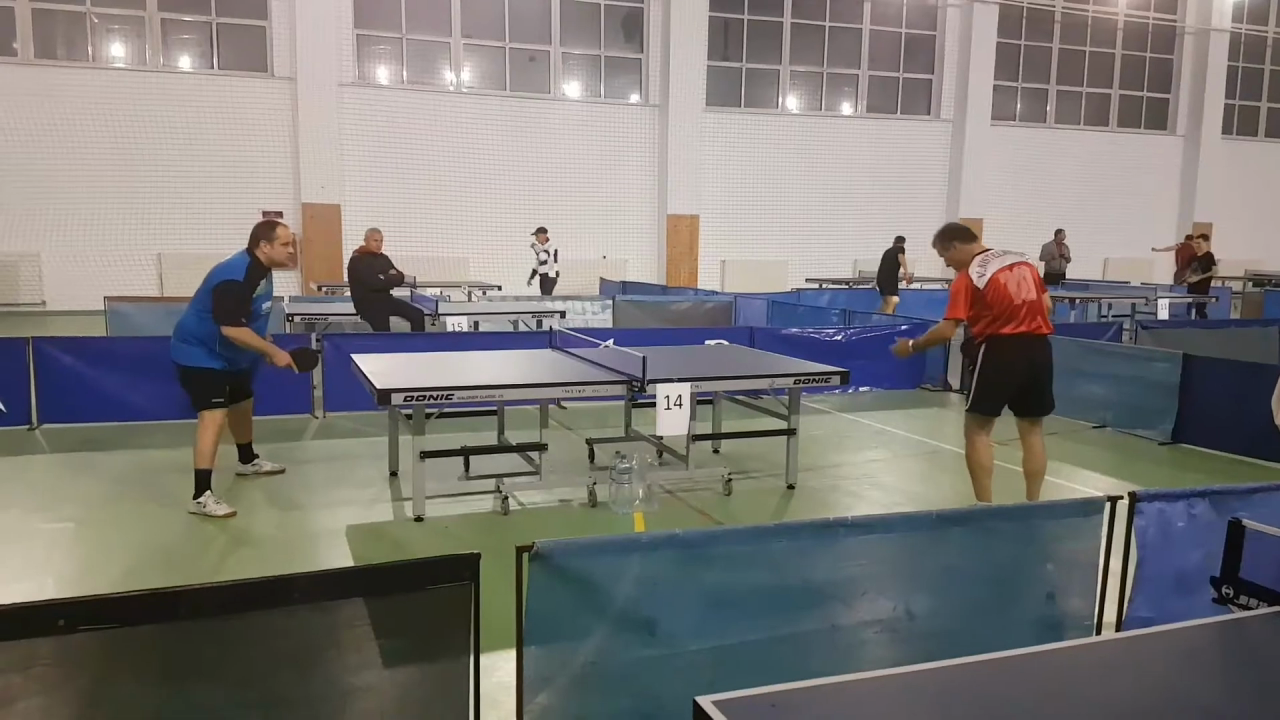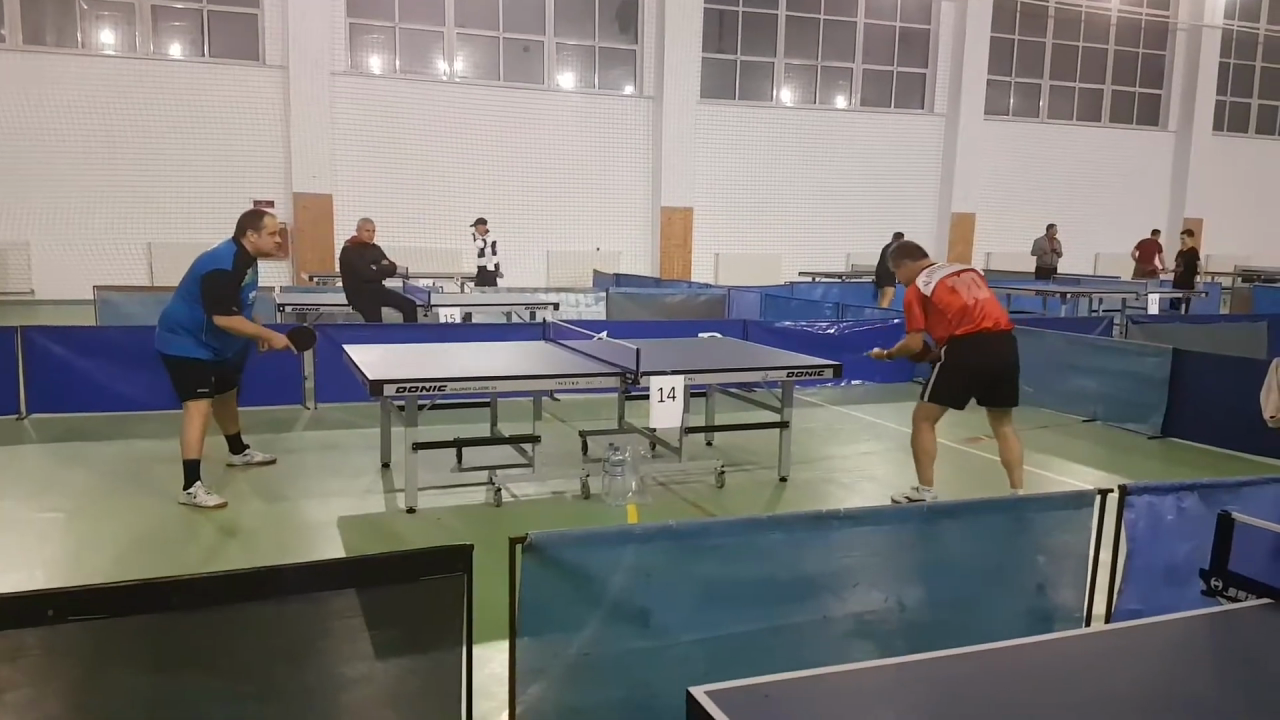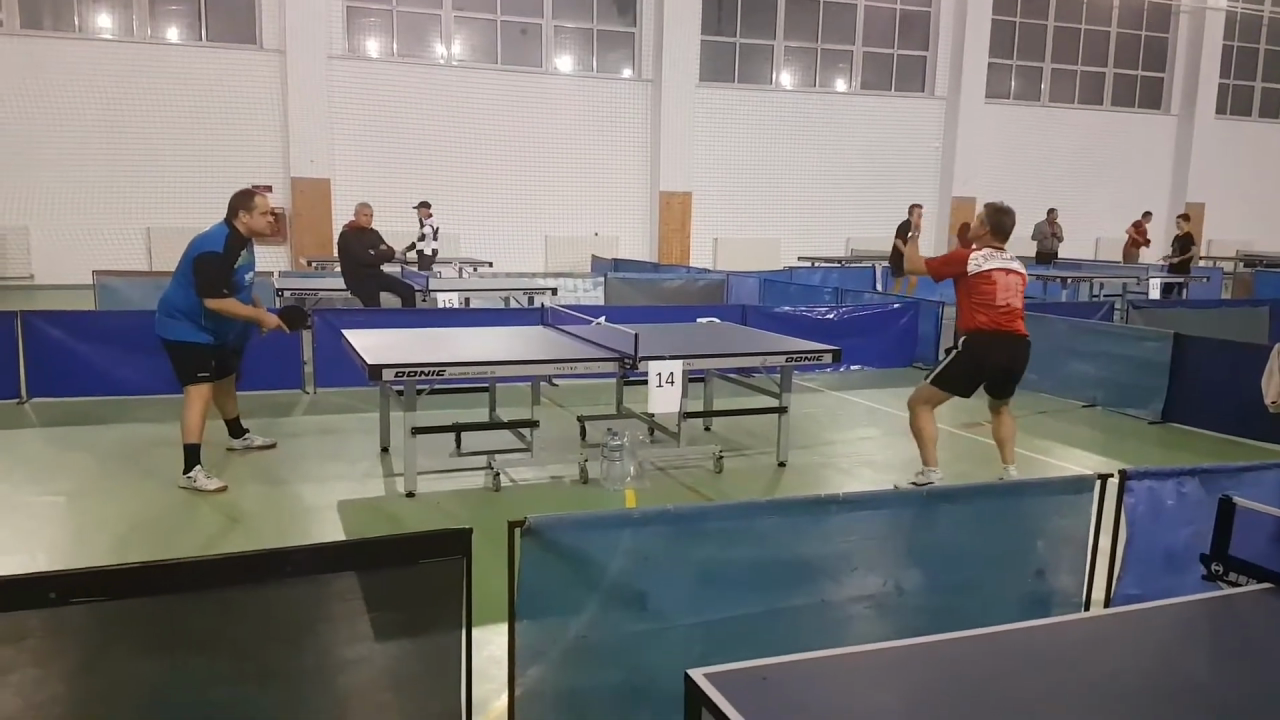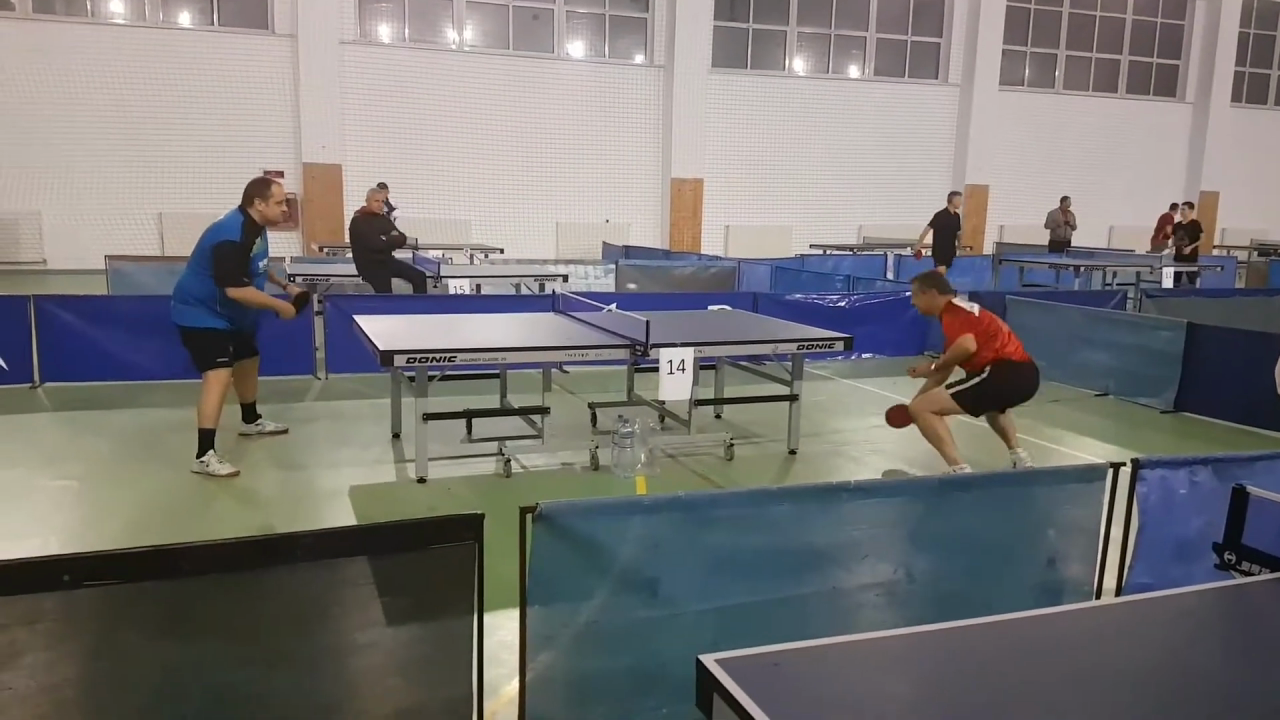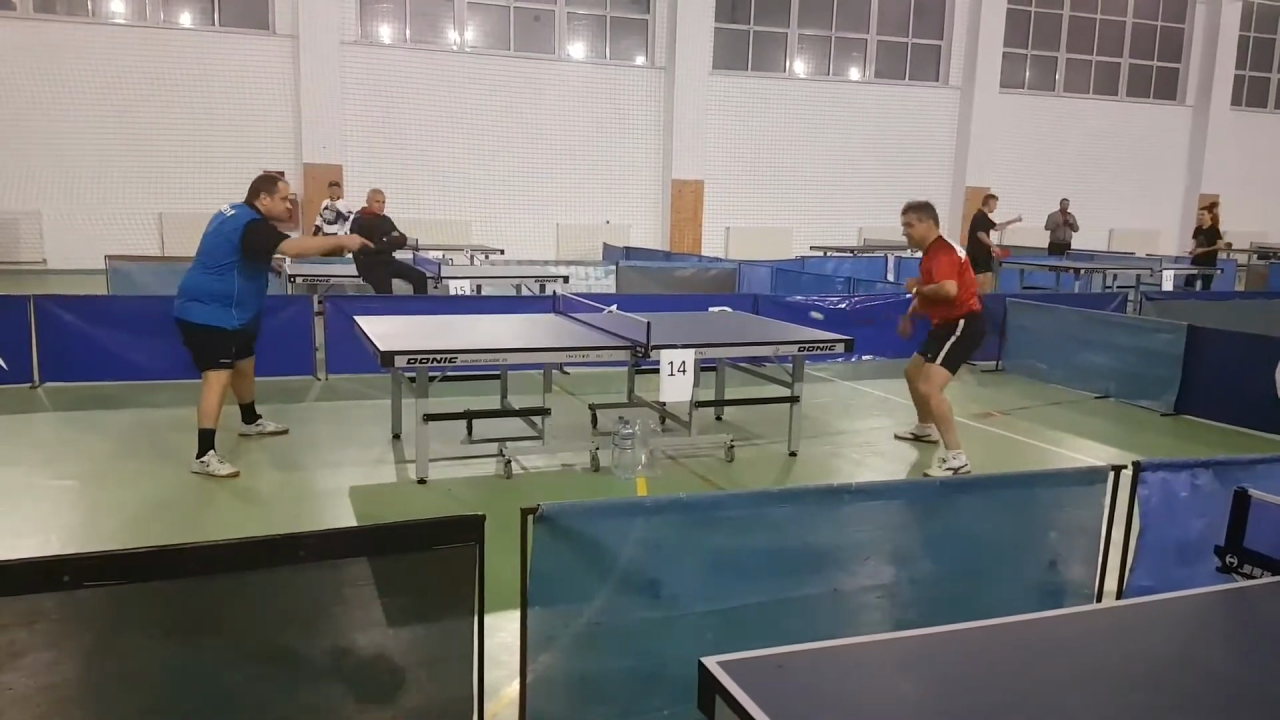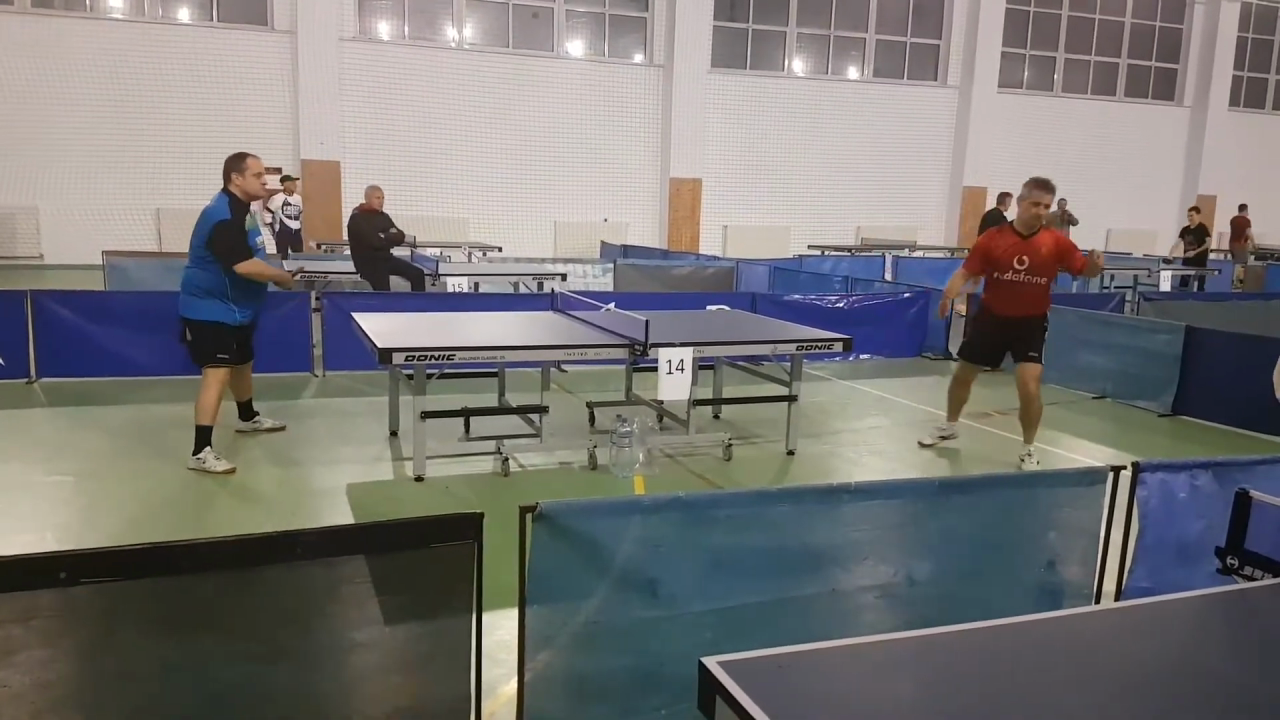
dt=0.7s
person 1, frame 1
left shoulder: (260, 270)
right shoulder: (236, 277)
right elbow: (232, 329)
left wrist: (267, 344)
right wrist: (272, 352)
left hip: (227, 355)
right hip: (199, 353)
left knee: (242, 405)
right knee: (214, 416)
left ankle: (247, 461)
right ankle: (201, 496)
person 1, frame 2
left shoulder: (244, 259)
right shoulder: (223, 265)
right elbow: (225, 318)
left wrist: (258, 332)
right wrist: (269, 335)
left hip: (211, 344)
right hip: (185, 343)
left knee: (226, 395)
right knee: (199, 406)
left ankle: (238, 451)
right ankle: (191, 487)
person 1, frame 3
left shoulder: (242, 241)
right shoulder: (215, 247)
right elbow: (215, 301)
left wrist: (258, 310)
right wrist: (261, 316)
left hip: (215, 329)
right hip: (186, 327)
left knee: (226, 380)
right knee: (199, 391)
left ankle: (238, 435)
right ankle: (191, 471)
person 1, frame 4
left shoulder: (254, 227)
right shoulder: (232, 236)
left elbow: (254, 269)
right elbow: (237, 290)
left wrist: (284, 285)
right wrist: (279, 305)
left hip: (230, 315)
right hip: (202, 315)
left knee: (247, 363)
right knee: (219, 377)
left ankle: (251, 420)
right ankle: (204, 455)
person 1, frame 5
left shoulder: (236, 214)
right shoulder: (251, 224)
right elbow: (292, 247)
left wrist: (265, 265)
right wrist: (340, 241)
left hip: (218, 311)
right hip: (207, 313)
left knee: (244, 364)
right knee: (218, 377)
left ankle: (250, 420)
right ankle: (204, 456)
person 1, frame 6
left shoulder: (238, 208)
right shoulder: (223, 216)
right elbow: (244, 265)
left wrist: (272, 275)
right wrist: (282, 276)
left hip: (234, 308)
right hip: (211, 309)
left knee: (242, 364)
right knee: (218, 373)
left ankle: (248, 417)
right ankle: (201, 451)
person 2, frame 1
left shoulder: (969, 278)
right shoulder: (1022, 259)
left elbow: (948, 330)
right elbow: (1046, 306)
left wrist: (913, 346)
left hip: (1000, 352)
right hip: (1038, 349)
left knee: (977, 433)
right knee: (1032, 433)
left ankle: (985, 508)
person 2, frame 2
left shoulder: (916, 289)
right shoulder: (969, 271)
left elbow: (915, 344)
left wrist: (886, 354)
left hip: (964, 350)
right hip: (1003, 345)
left knee: (923, 419)
right knee: (1003, 424)
left ankle: (925, 492)
right ankle: (1018, 494)
person 2, frame 3
left shoulder: (967, 259)
right shoulder: (1019, 267)
left elbow: (912, 266)
left wrist: (913, 235)
left hip: (980, 345)
right hip: (1017, 348)
left knee: (919, 402)
right knee: (1000, 408)
left ankle: (930, 474)
right ankle: (1010, 473)
person 2, frame 4
left shoulder: (954, 314)
right shoulder: (961, 312)
left elbow: (967, 346)
right elbow: (946, 369)
left wrist: (931, 367)
right wrist: (916, 399)
left hip: (1007, 376)
left knee: (921, 409)
right knee: (988, 400)
left ankle: (960, 472)
right ankle: (1019, 456)
person 2, frame 5
left shoulder: (943, 251)
right shoulder: (928, 256)
left elbow: (948, 290)
right elbow: (929, 295)
left wrist: (918, 289)
right wrist: (909, 316)
left hip: (961, 324)
right hip: (944, 326)
left knee: (929, 388)
right knee: (913, 372)
left ankle: (956, 457)
right ankle: (926, 428)
person 2, frame 6
left shoulder: (1056, 241)
right shoulder: (992, 238)
left elbow: (1084, 268)
right elbow: (965, 273)
left wrist: (1095, 264)
right wrist: (948, 294)
left hip: (1031, 322)
right hip: (991, 318)
left knee: (1029, 388)
right knee: (963, 376)
left ankle: (1028, 448)
right ankle: (949, 427)
